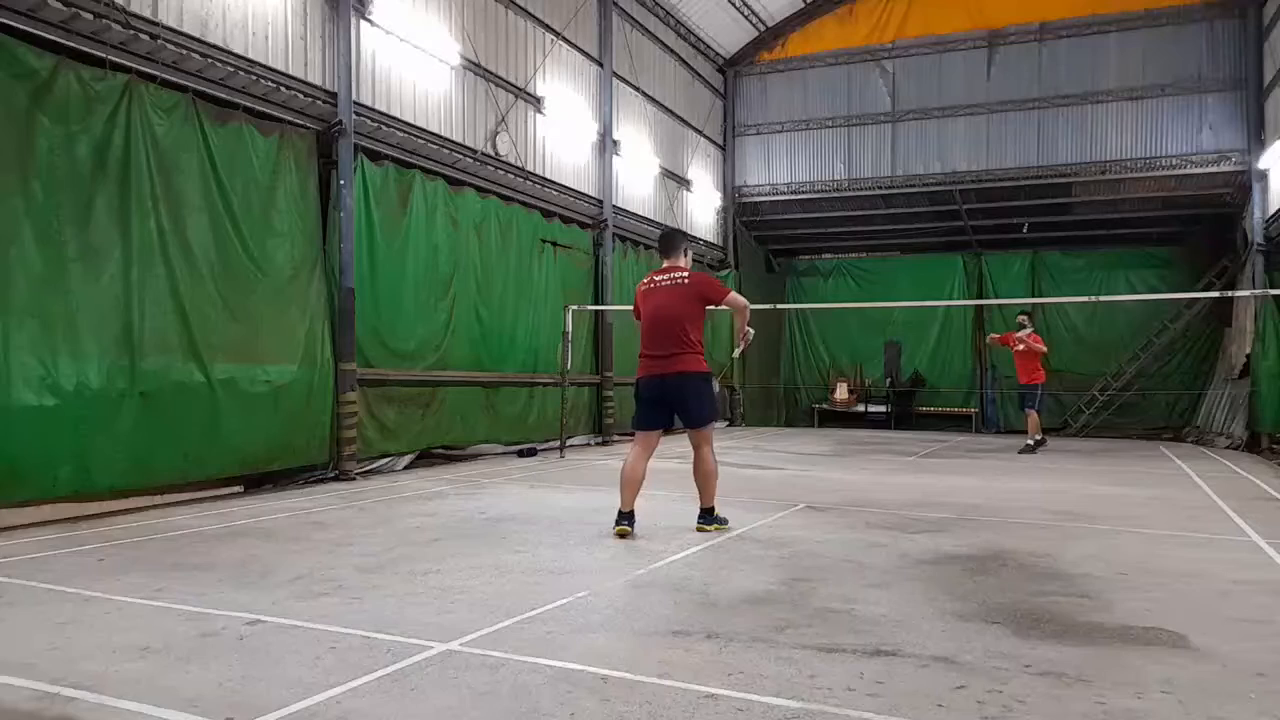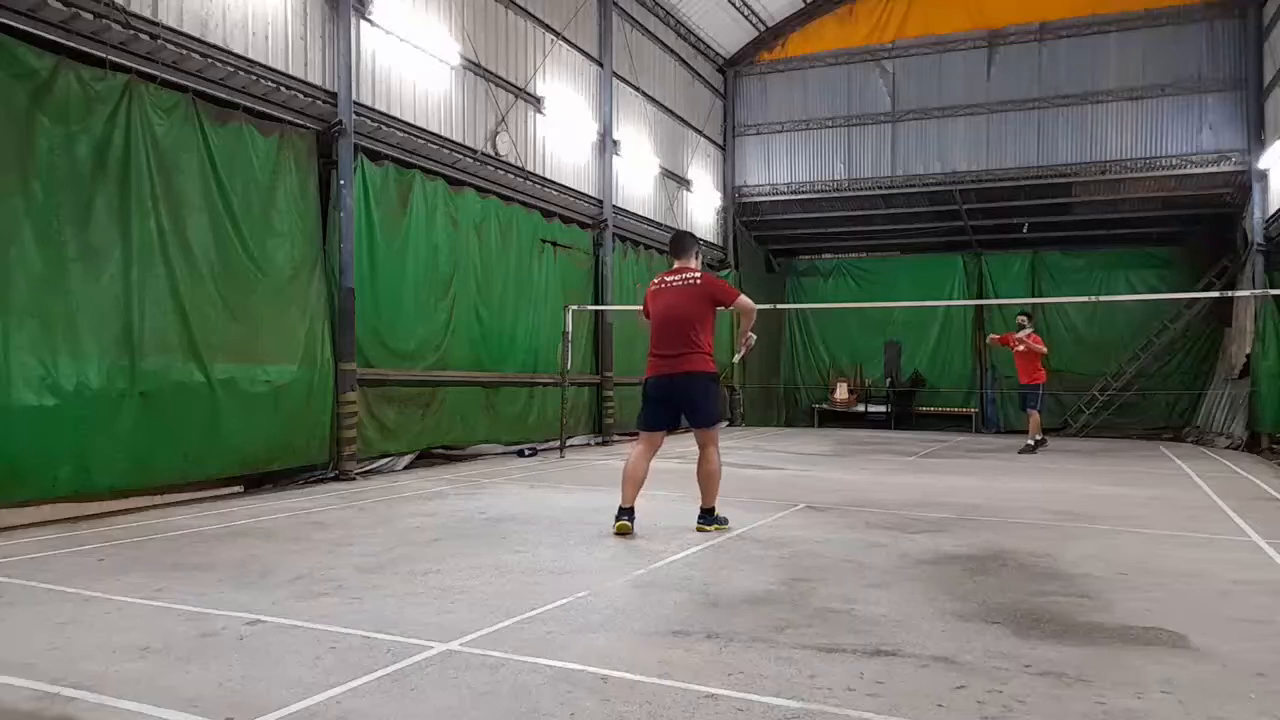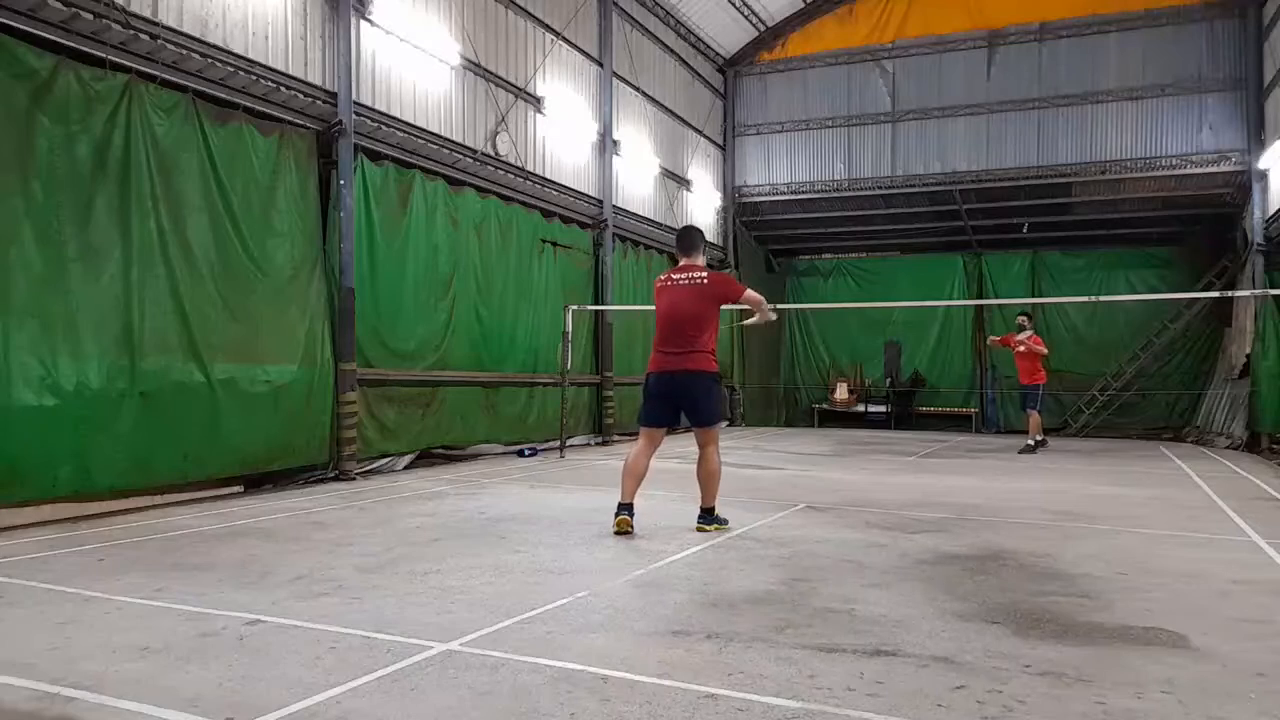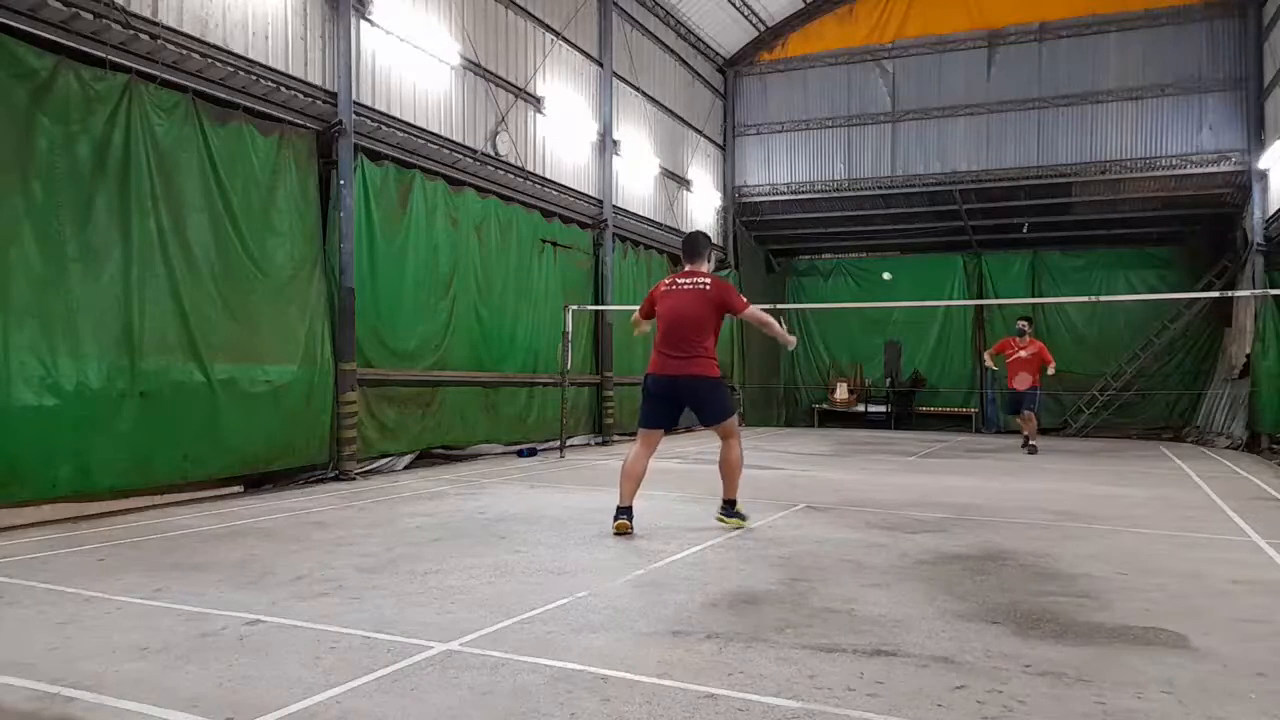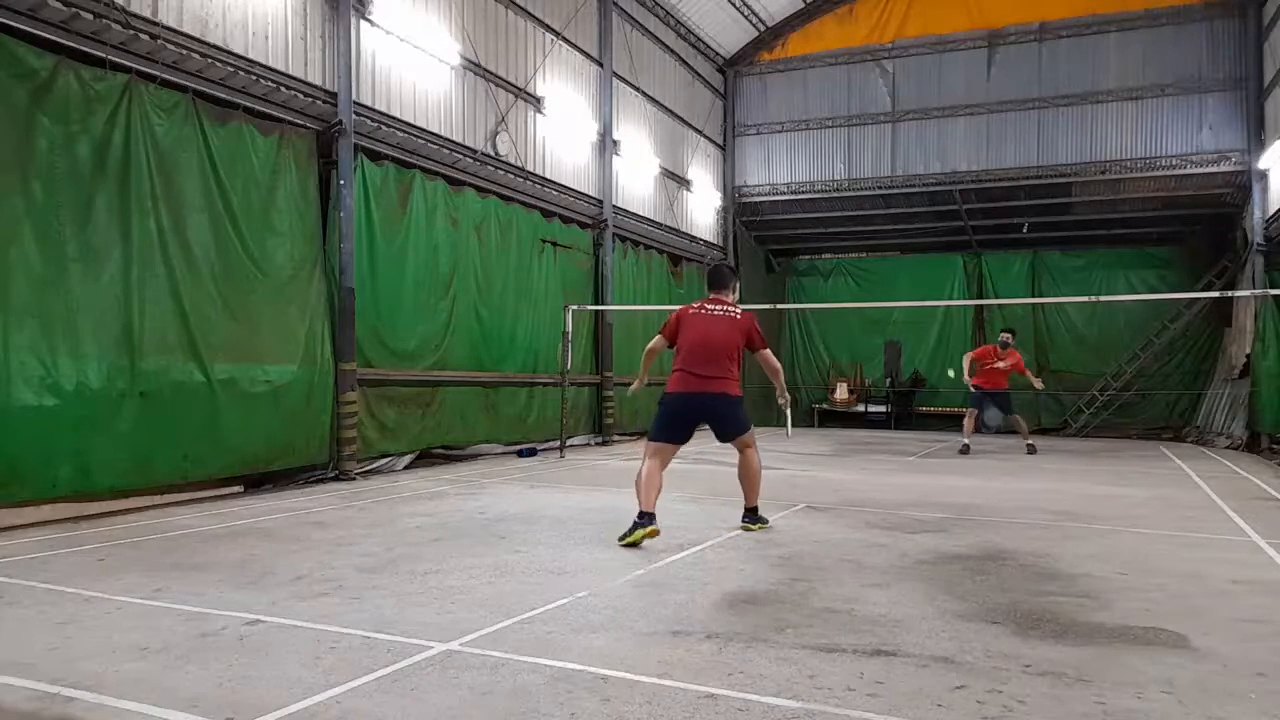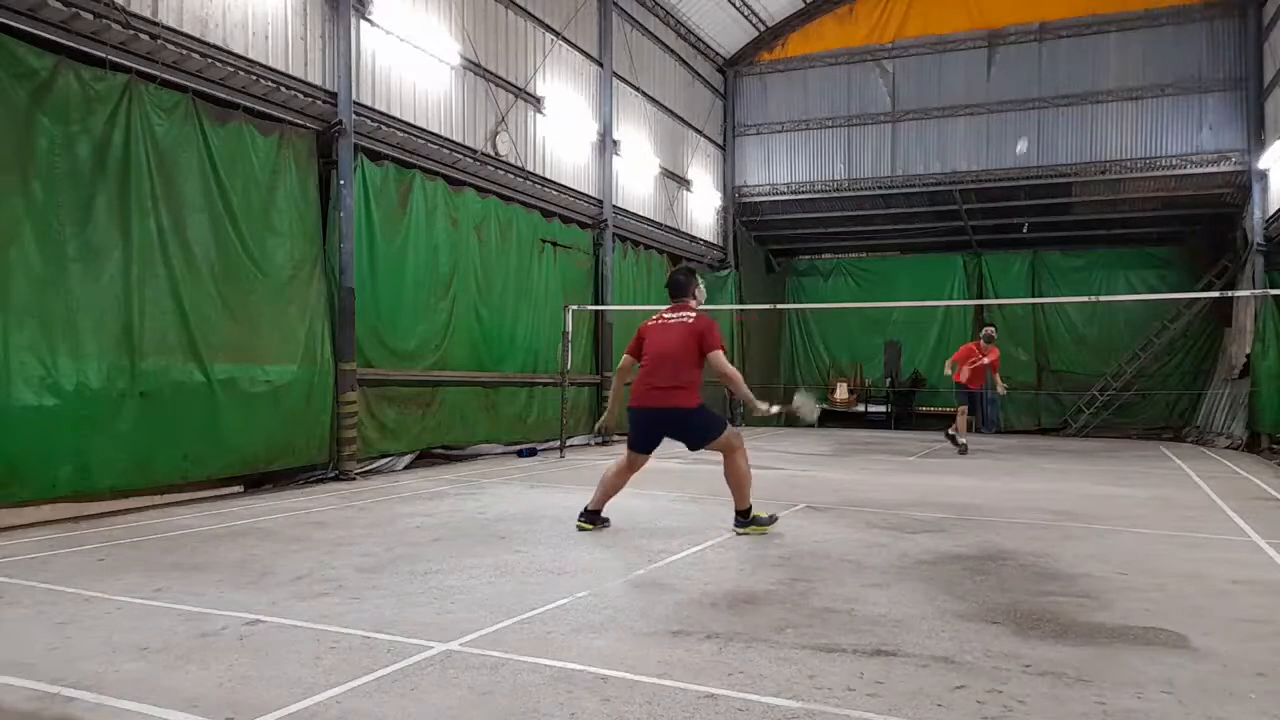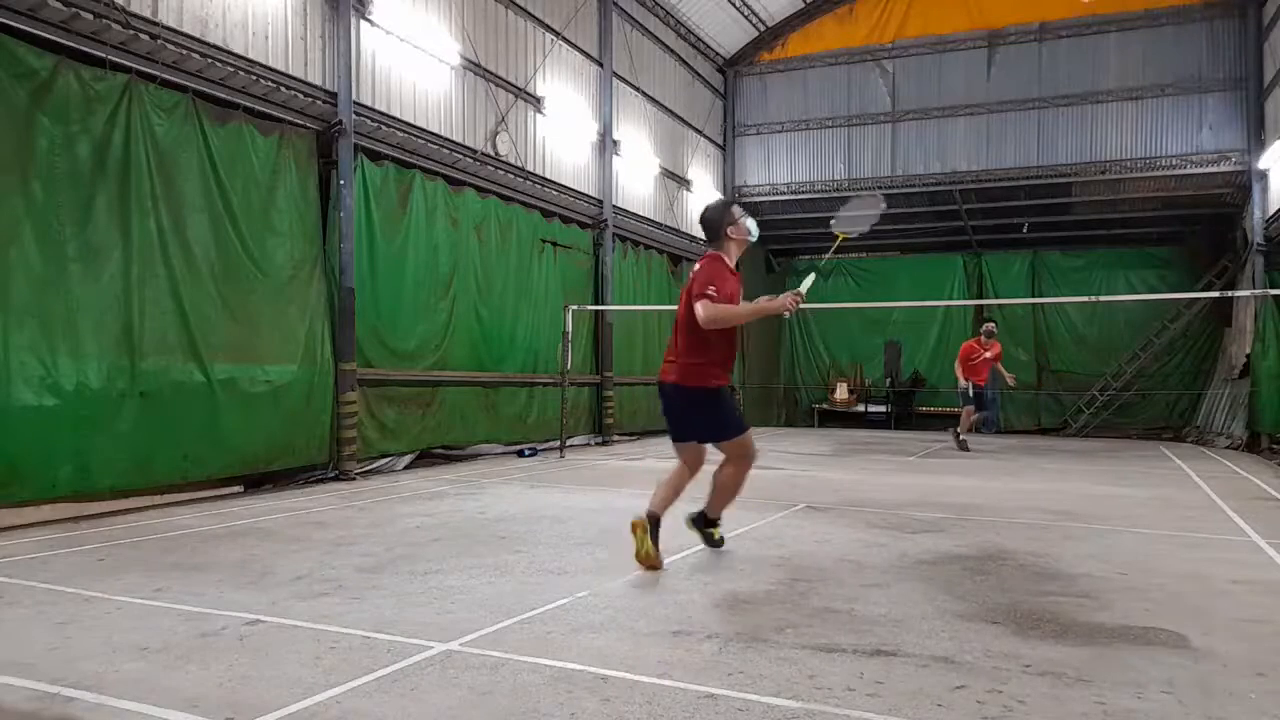
dt=0.4s
person 1, frame 1
left shoulder: (644, 287)
right shoulder: (696, 281)
right elbow: (741, 304)
right wrist: (741, 329)
left hip: (649, 376)
right hip: (689, 374)
left knee: (641, 448)
right knee: (703, 446)
left ankle: (625, 517)
right ankle: (707, 515)
person 1, frame 2
left shoulder: (654, 288)
right shoulder: (706, 281)
right elbow: (749, 308)
right wrist: (744, 335)
left hip: (658, 375)
right hip: (697, 374)
left knee: (644, 447)
right knee: (708, 446)
left ankle: (625, 513)
right ankle: (708, 516)
person 1, frame 3
left shoulder: (662, 283)
right shoulder: (715, 281)
right elbow: (757, 301)
right wrist: (764, 315)
left hip: (660, 373)
right hip: (698, 373)
left knee: (645, 444)
right knee: (709, 446)
left ankle: (625, 510)
right ankle: (708, 515)
person 1, frame 4
left shoulder: (662, 288)
right shoulder: (718, 288)
left elbow: (637, 322)
right elbow: (759, 318)
left wrist: (646, 327)
right wrist: (785, 337)
left hip: (661, 376)
right hip: (702, 377)
left knee: (643, 445)
right knee: (731, 437)
left ankle: (624, 513)
right ankle: (729, 507)
person 1, frame 5
left shoulder: (685, 313)
right shoulder: (745, 320)
left elbow: (652, 348)
right elbow: (772, 365)
left wrist: (641, 378)
right wrist: (782, 392)
left hip: (680, 394)
right hip: (723, 396)
left knee: (652, 460)
right knee: (747, 447)
left ankle: (646, 518)
right ankle: (751, 515)
person 1, frame 6
left shoulder: (649, 324)
right shoulder: (702, 323)
left elbow: (622, 370)
right elbow: (724, 369)
left wrist: (610, 412)
right wrist: (754, 403)
left hip: (641, 406)
right hip: (680, 406)
left knee: (630, 463)
right knee: (735, 447)
left ankle: (591, 513)
right ankle: (745, 517)
person 1, frame 7
left shoulder: (712, 267)
right shoulder: (716, 273)
right elbow: (707, 316)
right wrist: (768, 306)
left hip: (675, 382)
right hip: (701, 386)
left knee: (689, 464)
right knee: (742, 454)
left ankle: (650, 521)
right ankle: (707, 520)
